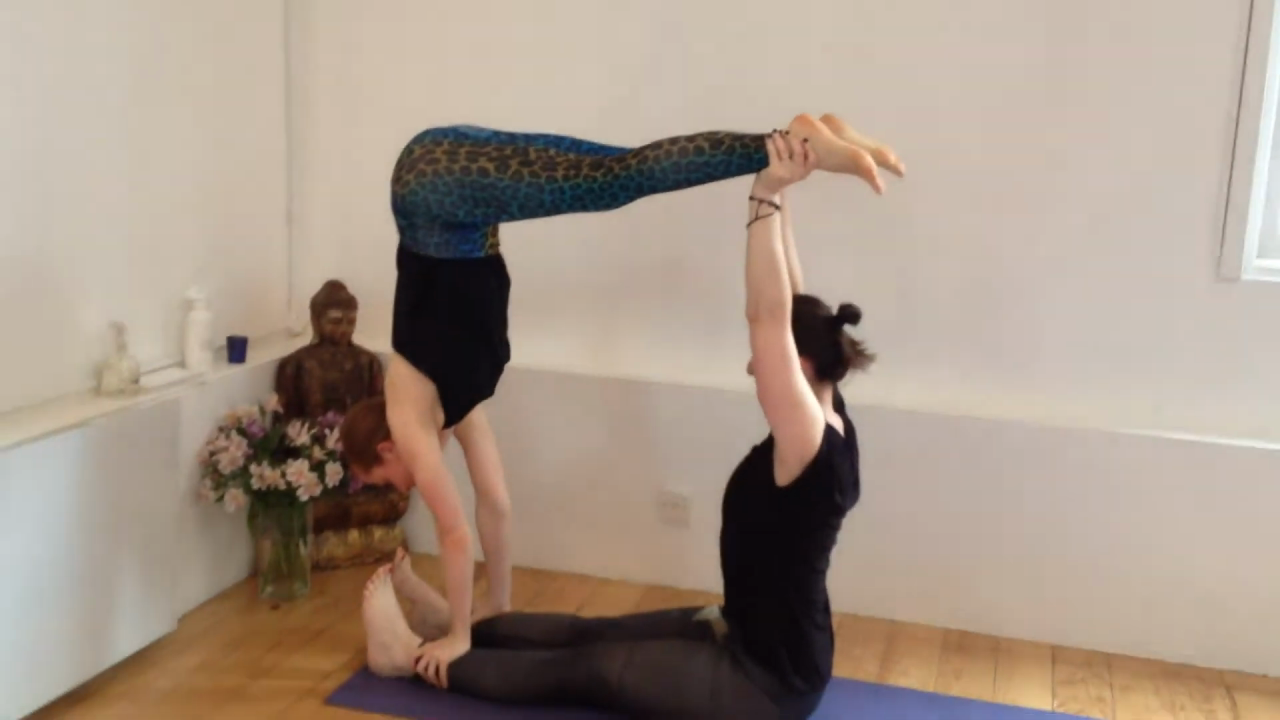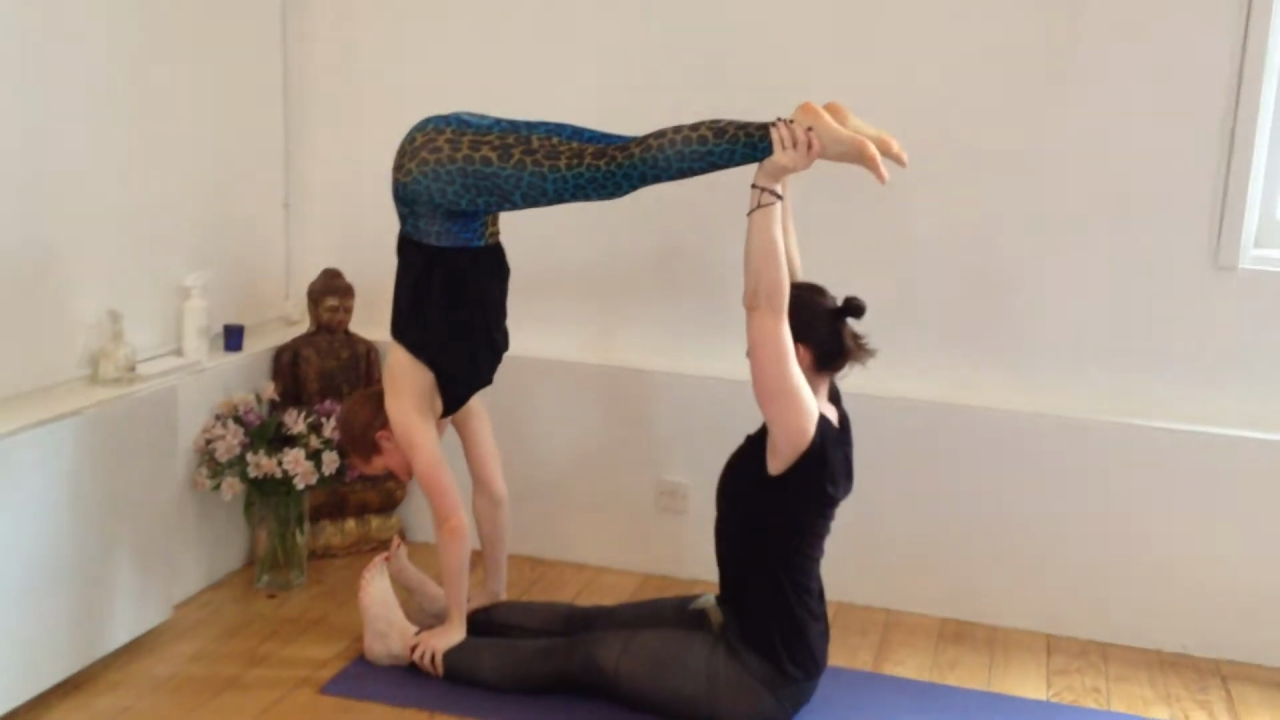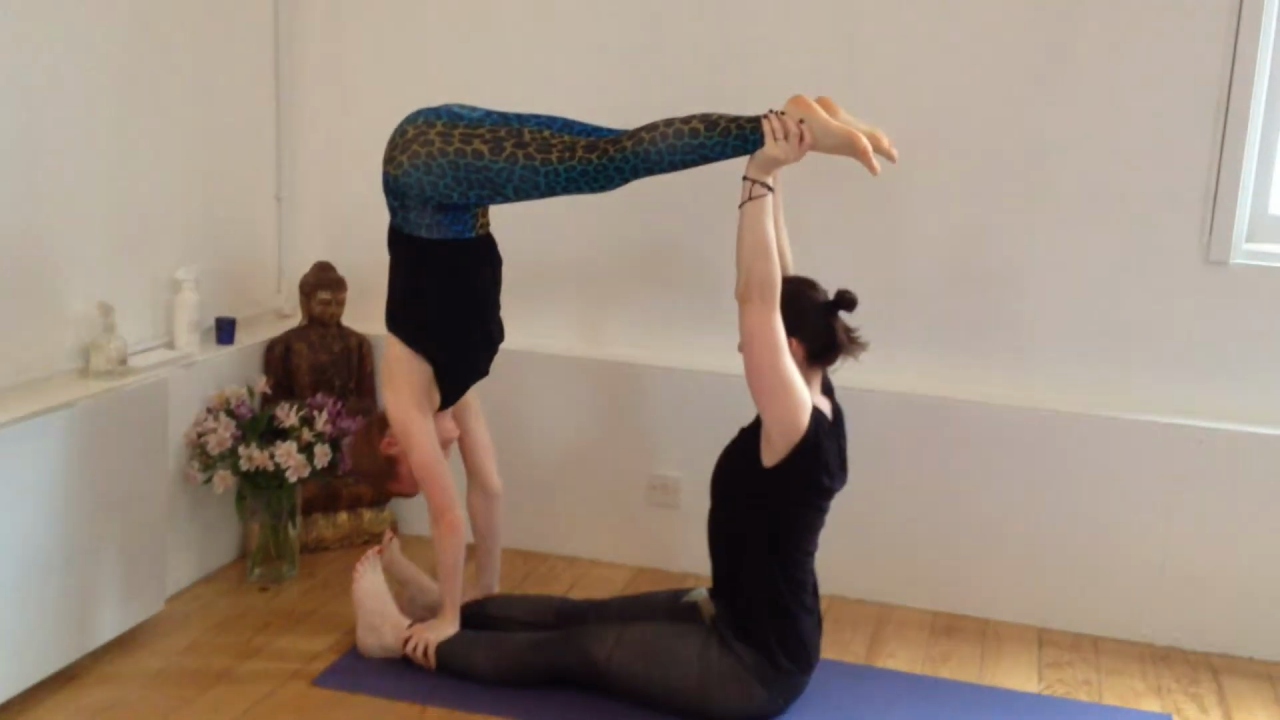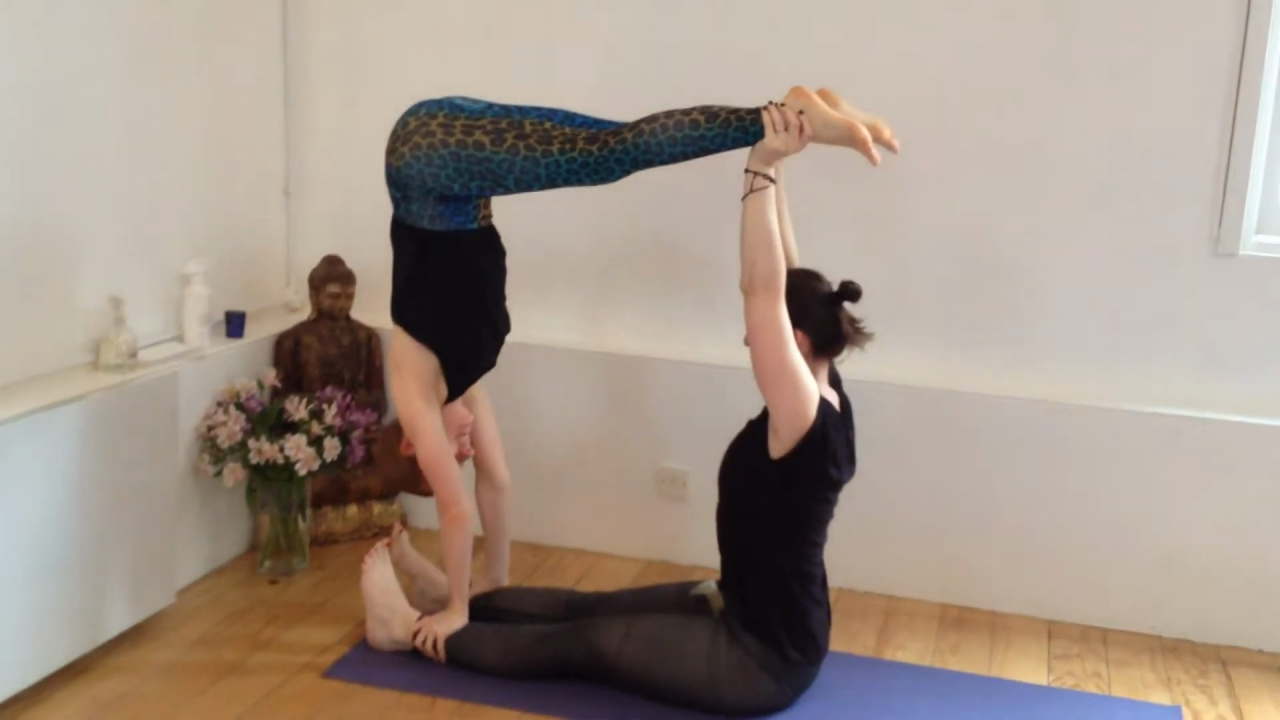
dt=0.4s
person 1, frame 1
left shoulder: (811, 444)
right shoulder: (830, 425)
left elbow: (769, 321)
right elbow: (788, 313)
left wrist: (766, 199)
right wrist: (774, 198)
right hip: (756, 639)
left knee: (586, 667)
right knee: (593, 634)
left ankle: (416, 656)
person 1, frame 2
left shoulder: (804, 433)
right shoulder: (826, 415)
left elbow: (767, 309)
right elbow: (785, 298)
left wrist: (768, 188)
right wrist: (776, 186)
left hip: (763, 671)
right hip: (752, 628)
left knee: (581, 656)
right knee: (589, 623)
left ankle: (413, 644)
right ankle: (448, 614)
person 1, frame 3
left shoulder: (796, 426)
right shoulder: (819, 407)
left elbow: (757, 302)
right elbow: (777, 291)
left wrist: (759, 179)
right wrist: (767, 179)
left hip: (755, 664)
right hip: (744, 622)
left knee: (574, 648)
right knee: (582, 616)
left ankle: (407, 638)
person 1, frame 4
left shoulder: (805, 417)
right shoulder: (827, 397)
left elbow: (762, 294)
right elbow: (782, 285)
left wrist: (761, 171)
right wrist: (770, 170)
left hip: (764, 657)
right hip: (755, 614)
left knee: (582, 640)
right knee: (591, 608)
left ankle: (417, 630)
right ankle: (453, 599)
person 2, frame 1
left shoulder: (410, 419)
right shoulder: (446, 398)
left elbow: (455, 534)
right elbow: (496, 504)
left wrist: (458, 635)
right wrist: (498, 603)
left knee: (616, 177)
person 2, frame 2
left shoulder: (408, 408)
right shoulder: (441, 388)
left elbow: (451, 522)
right elbow: (492, 492)
left wrist: (453, 624)
right wrist: (492, 593)
left knee: (620, 166)
person 2, frame 3
left shoulder: (410, 404)
right shoulder: (438, 381)
left elbow: (448, 515)
right elbow: (488, 487)
left wrist: (448, 618)
right wrist: (486, 588)
left knee: (610, 161)
person 2, frame 4
left shoulder: (419, 394)
right shoulder: (444, 377)
left elbow: (455, 509)
right elbow: (496, 478)
left wrist: (457, 610)
right wrist: (496, 580)
left knee: (613, 151)
